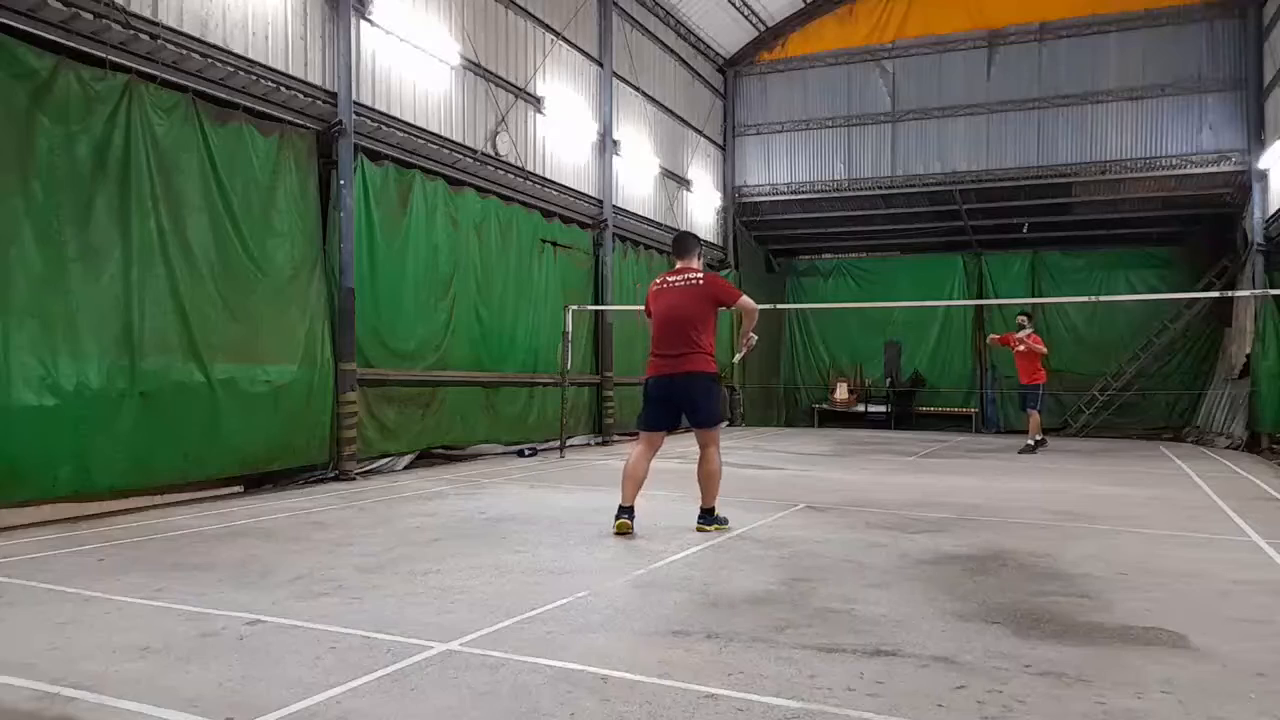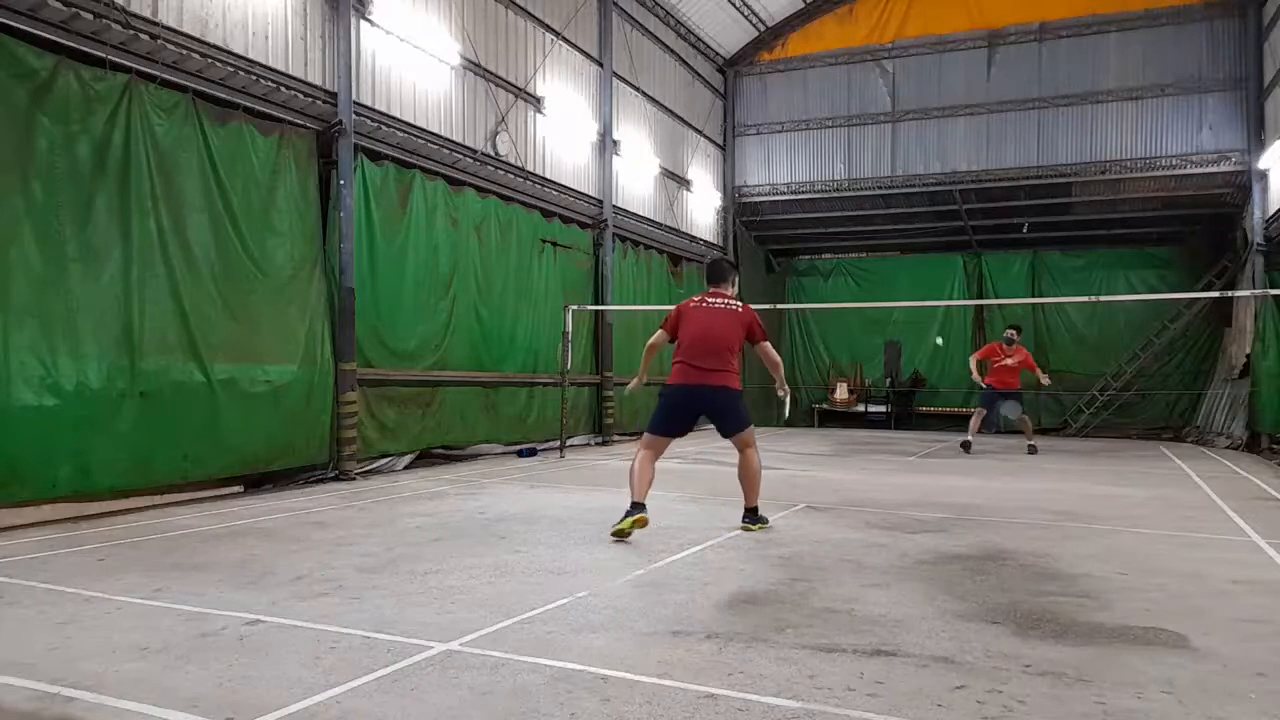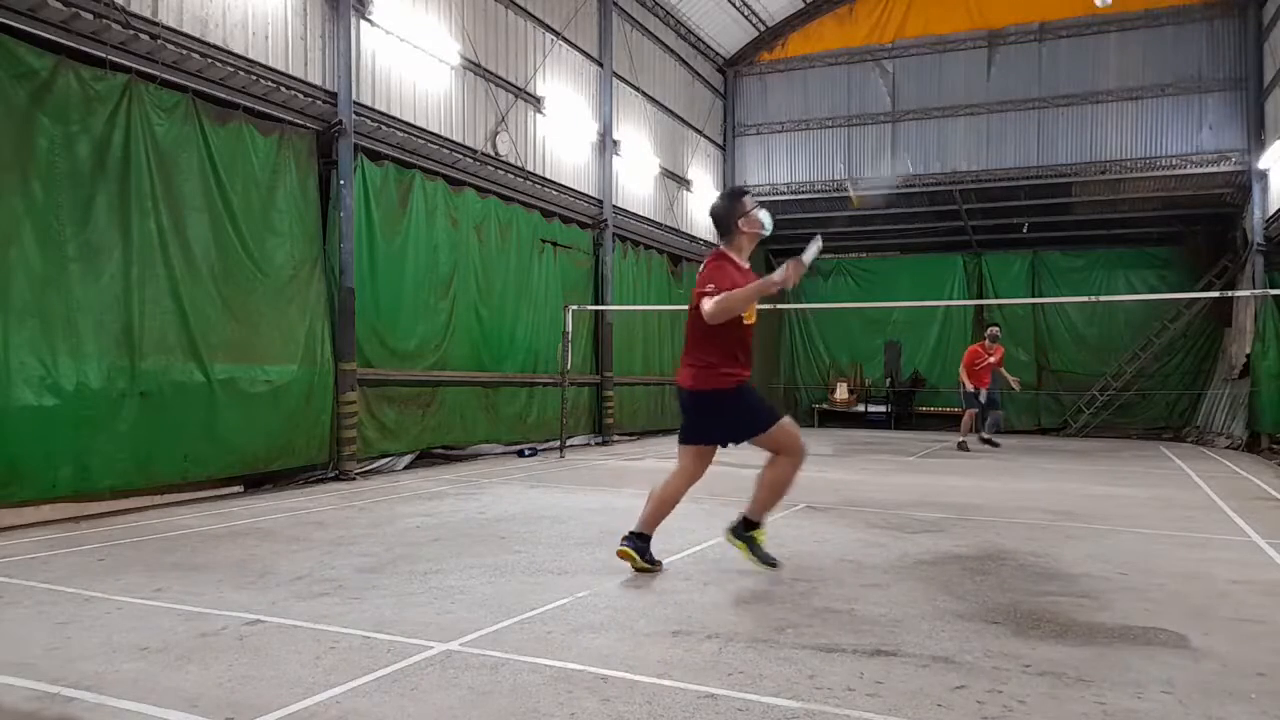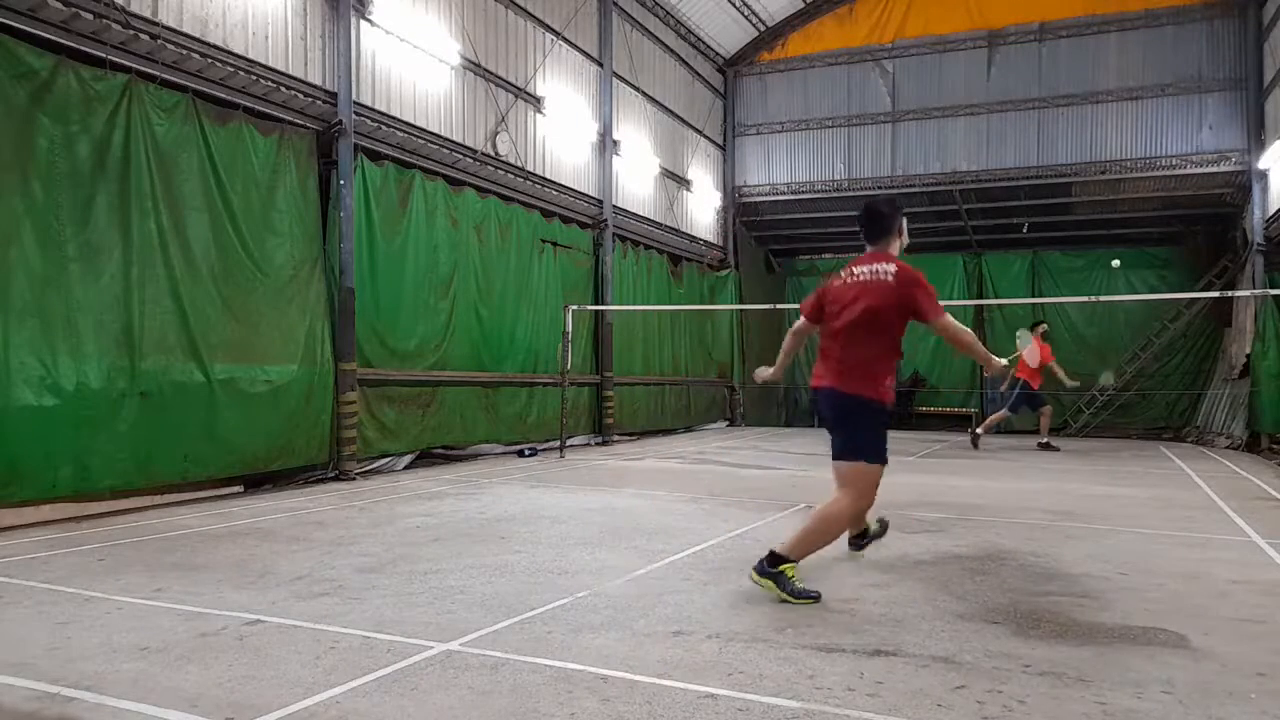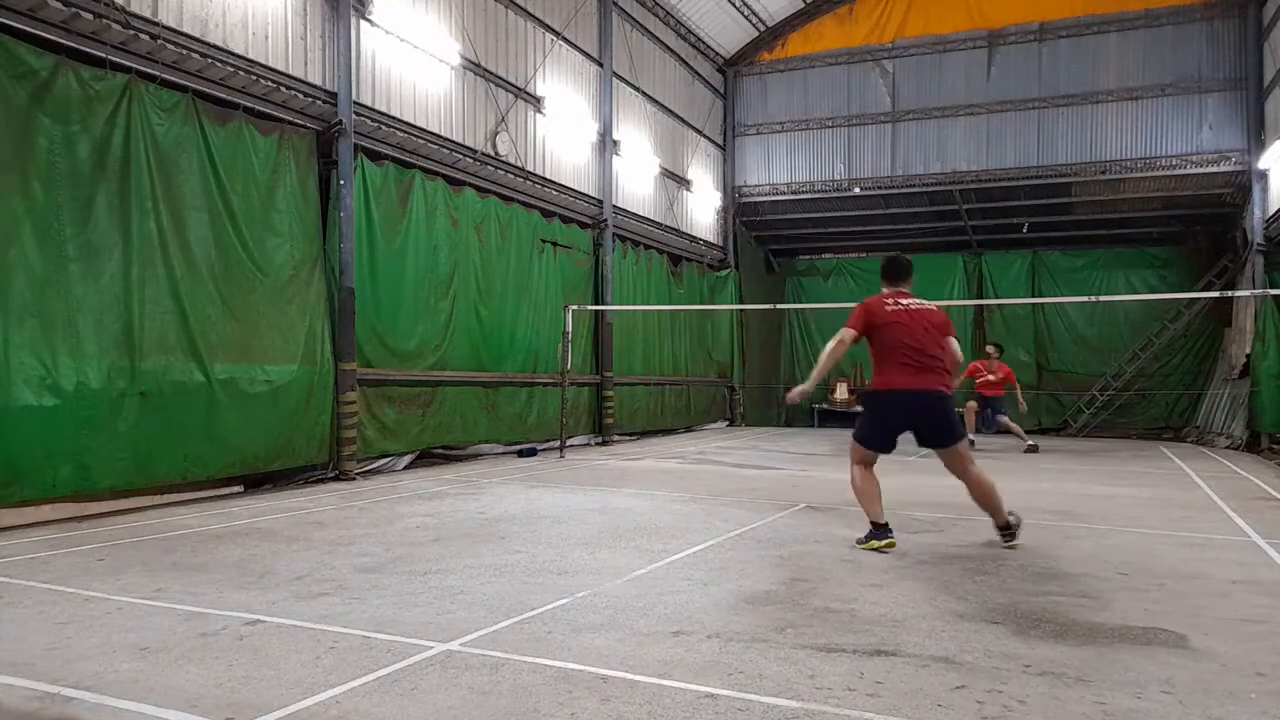
dt=1s
person 1, frame 1
left shoulder: (656, 288)
right shoulder: (709, 282)
right elbow: (751, 308)
right wrist: (745, 335)
left hip: (659, 375)
right hip: (698, 374)
left knee: (645, 447)
right knee: (709, 446)
left ankle: (625, 511)
right ankle: (708, 515)
person 1, frame 2
left shoulder: (686, 307)
right shoulder: (745, 313)
left elbow: (654, 344)
right elbow: (772, 358)
left wrist: (640, 376)
right wrist: (781, 384)
left hip: (680, 387)
right hip: (724, 389)
left knee: (647, 451)
right knee: (748, 446)
left ankle: (636, 508)
right ankle: (752, 514)
person 1, frame 3
left shoulder: (730, 265)
right shoulder: (722, 269)
right elbow: (712, 312)
right wrist: (770, 283)
left hip: (699, 385)
right hip: (720, 387)
left knee: (687, 471)
right knee: (792, 449)
left ankle: (637, 541)
right ankle: (748, 528)
person 1, frame 4
left shoulder: (839, 278)
right shoulder: (905, 277)
left elbow: (799, 330)
right elbow: (951, 331)
left wrist: (777, 369)
right wrist: (990, 361)
left hip: (826, 390)
right hip: (862, 397)
right knee: (853, 499)
left ankle: (860, 532)
right ankle: (776, 563)
person 1, frame 5
left shoulder: (871, 307)
right shoulder: (936, 312)
left elbow: (841, 341)
right elbow: (956, 358)
left wrist: (810, 384)
right wrist: (944, 389)
left hip: (887, 395)
right hip: (934, 395)
left knee: (860, 462)
right knee: (965, 466)
left ankle: (879, 530)
right ankle: (1005, 526)
